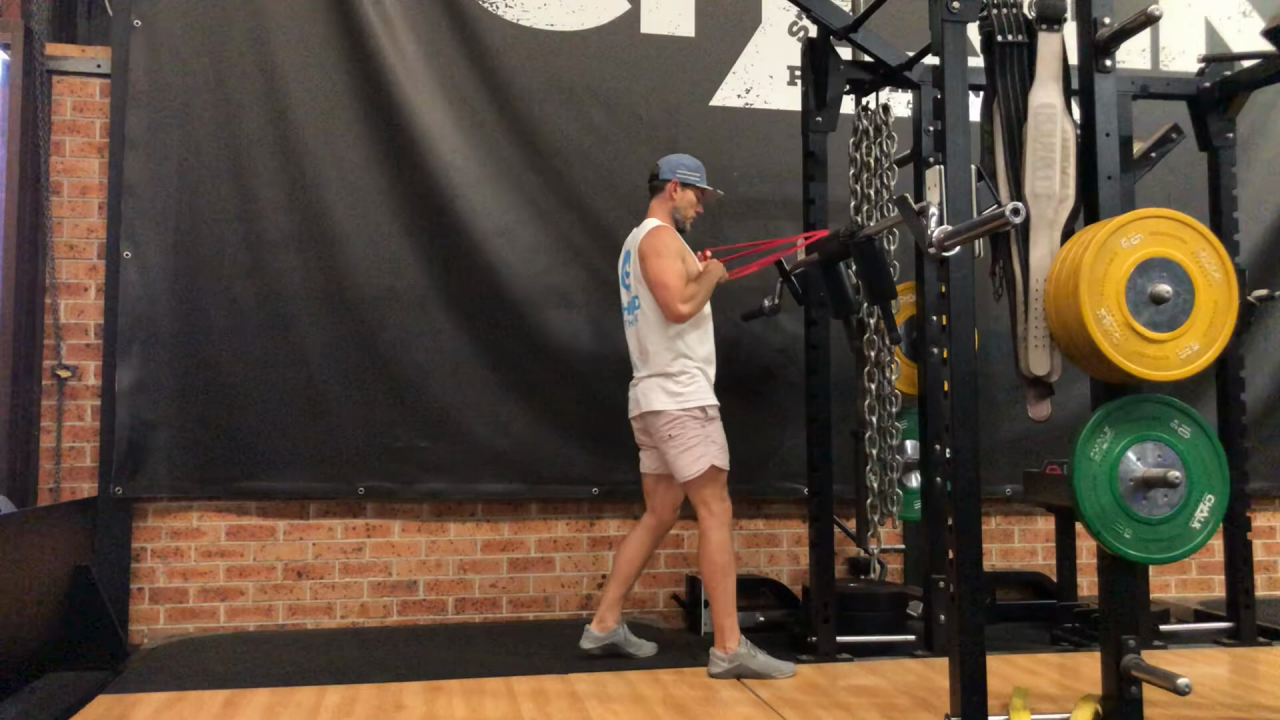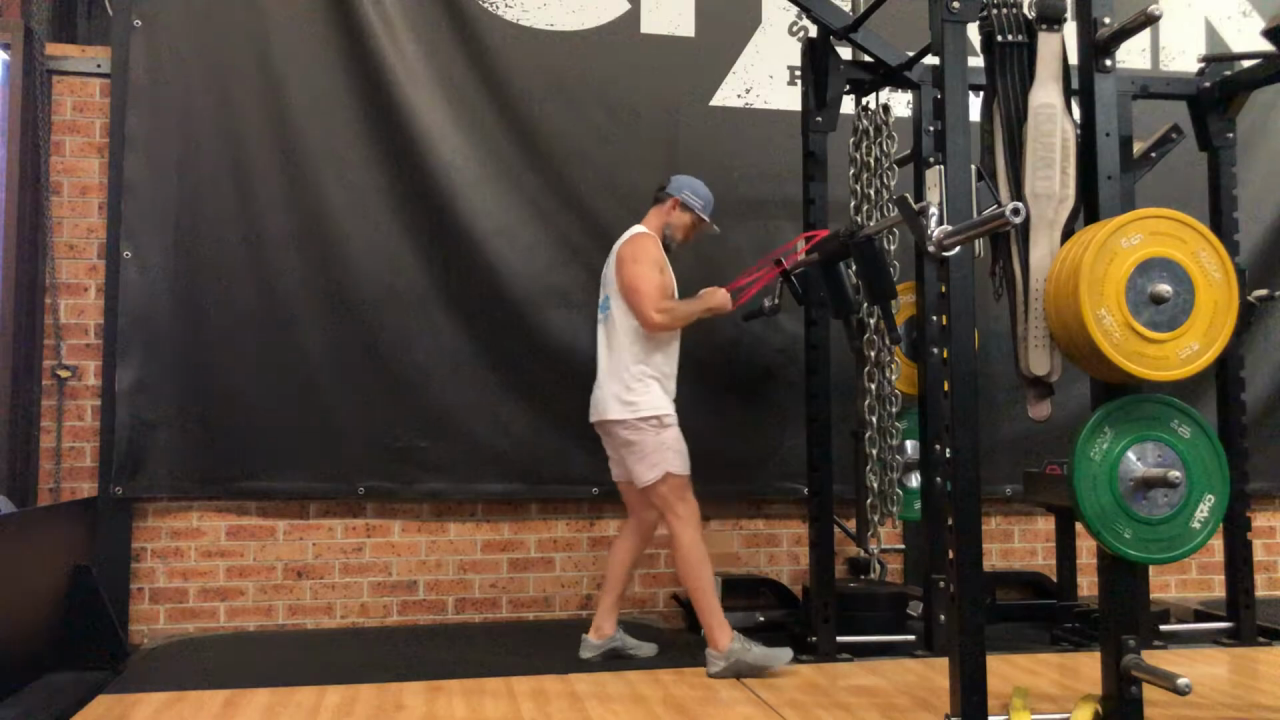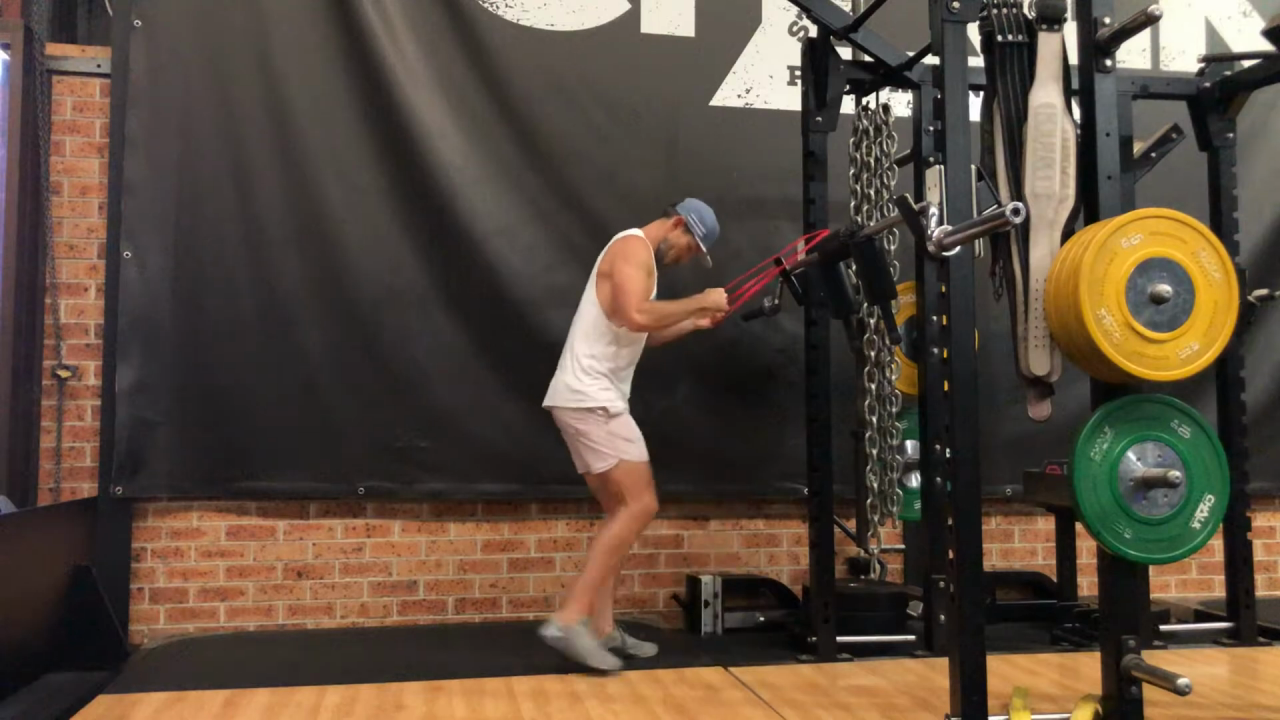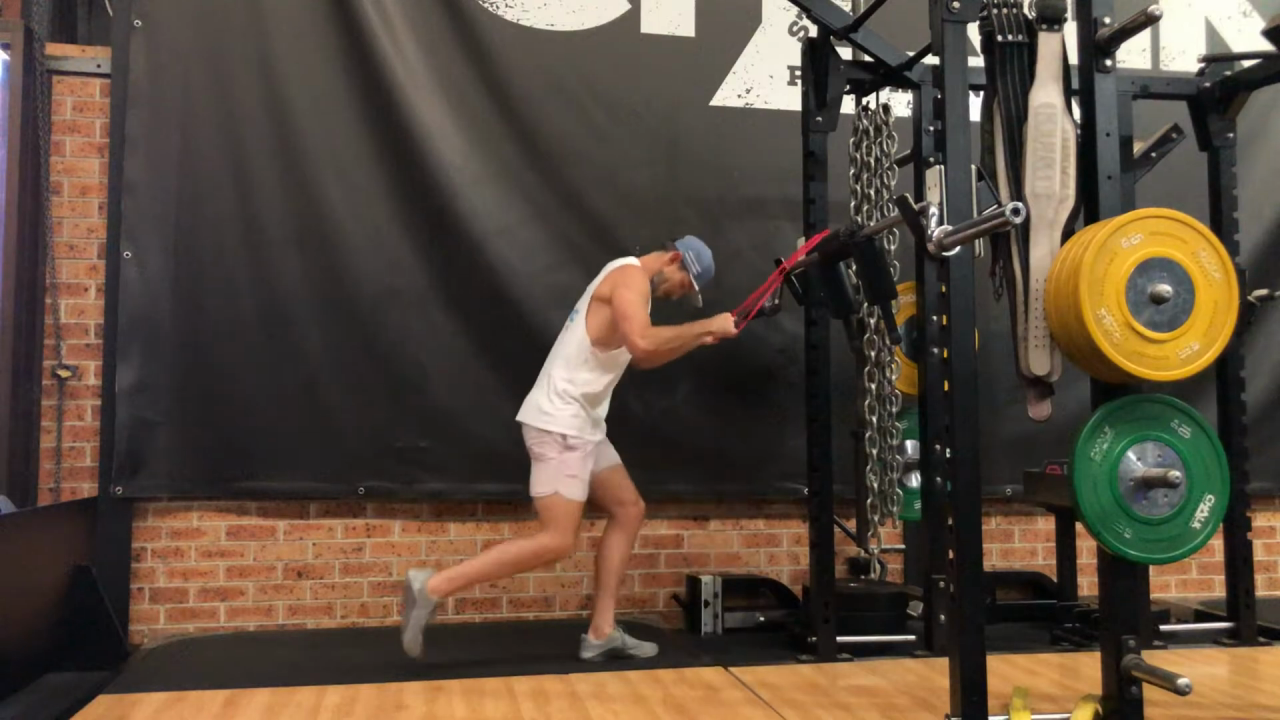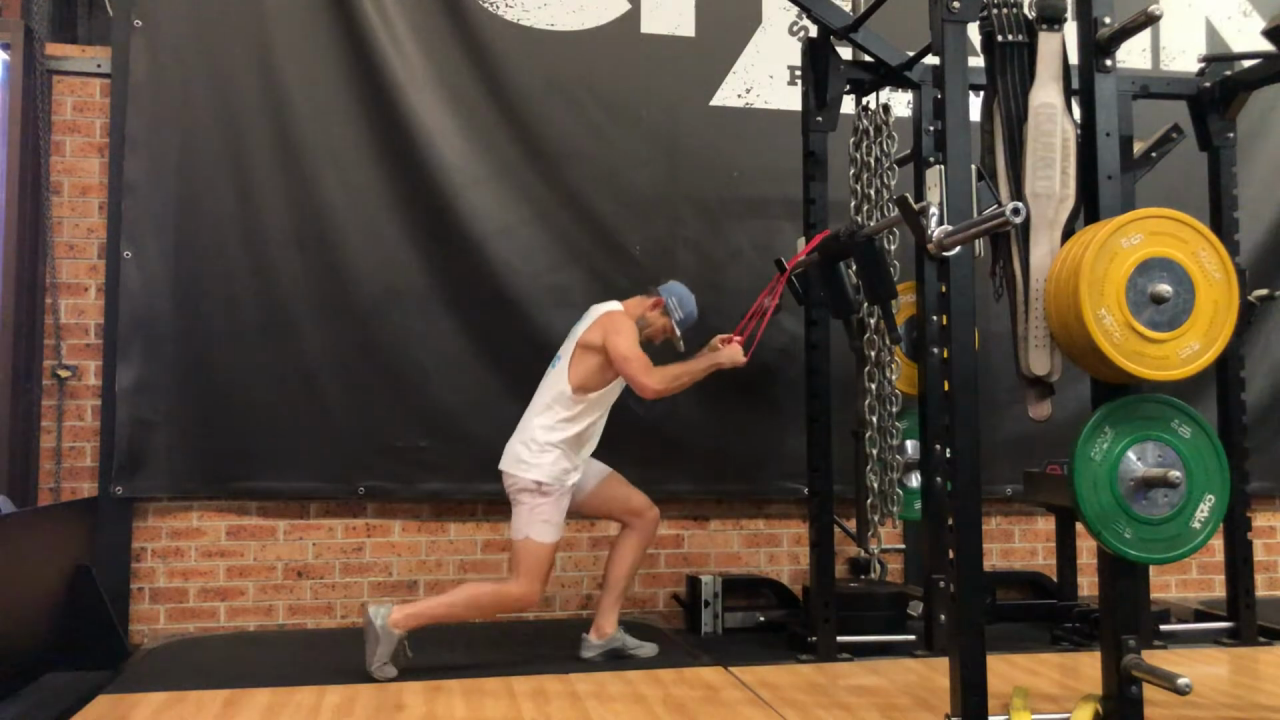
dt=0.2s
person 1, frame 1
left shoulder: (637, 242)
right shoulder: (660, 236)
right elbow: (680, 306)
left wrist: (700, 274)
right wrist: (709, 277)
left hip: (655, 399)
right hip: (680, 399)
left knee: (659, 515)
right knee: (716, 514)
left ankle: (603, 626)
right ankle: (730, 649)
person 1, frame 2
left shoulder: (631, 249)
right shoulder: (641, 242)
right elbow: (656, 317)
left wrist: (705, 307)
right wrist: (707, 302)
left hip: (624, 405)
right hip: (637, 406)
left knee: (643, 518)
right knee: (684, 517)
left ankle: (602, 632)
right ankle: (725, 646)
person 1, frame 3
left shoulder: (642, 253)
right shoulder: (632, 245)
left elbow: (638, 330)
right elbow: (637, 316)
left wrist: (698, 320)
right wrist: (703, 302)
left hip: (598, 396)
right hip: (590, 396)
left knee: (624, 509)
right knee: (639, 505)
left ankle: (600, 627)
right ankle: (572, 618)
person 1, frame 4
left shoulder: (629, 279)
right shoulder: (630, 274)
left elbow: (641, 355)
right elbow: (644, 342)
left wrist: (703, 336)
right wrist: (706, 326)
left hip: (580, 422)
right hip: (558, 420)
left knee: (629, 512)
right knee: (555, 541)
left ankle: (602, 632)
right ankle: (431, 587)
person 1, frame 5
left shoulder: (611, 323)
right shoulder: (615, 321)
left elbow: (649, 377)
right elbow: (650, 385)
left wrist: (706, 355)
right wrist: (716, 362)
left hip: (564, 461)
right hip: (539, 465)
left knee: (644, 516)
right knee: (525, 589)
left ankle: (603, 632)
right ankle: (393, 619)
